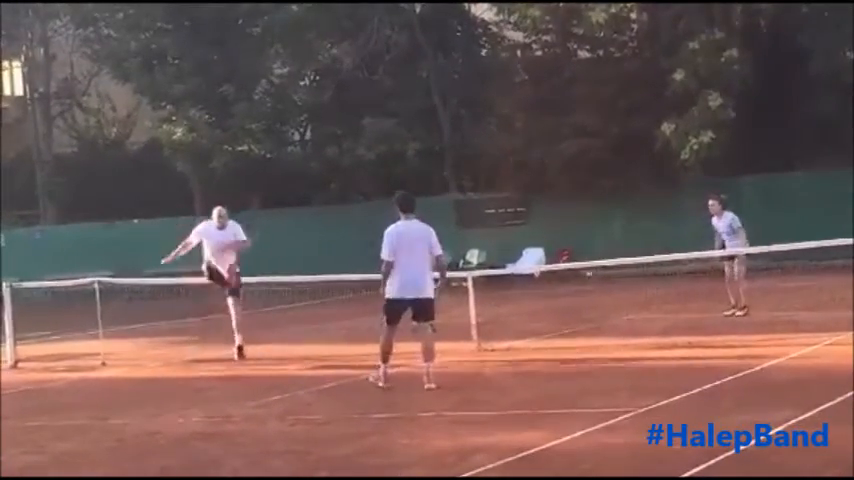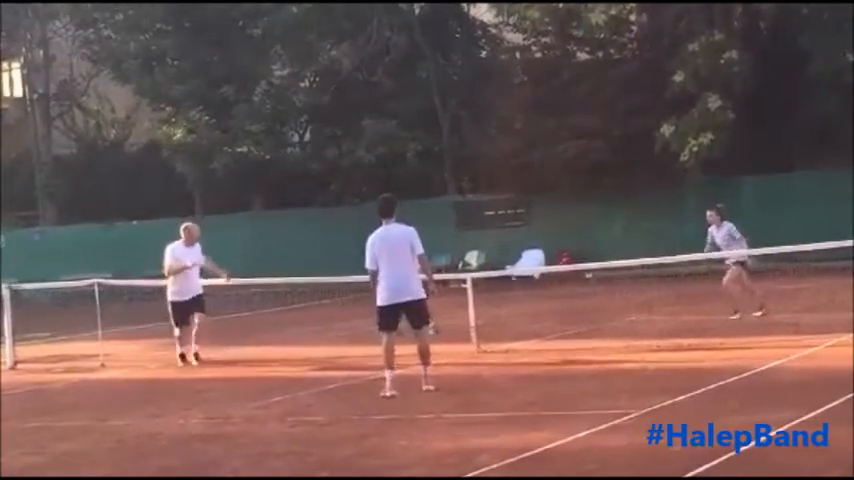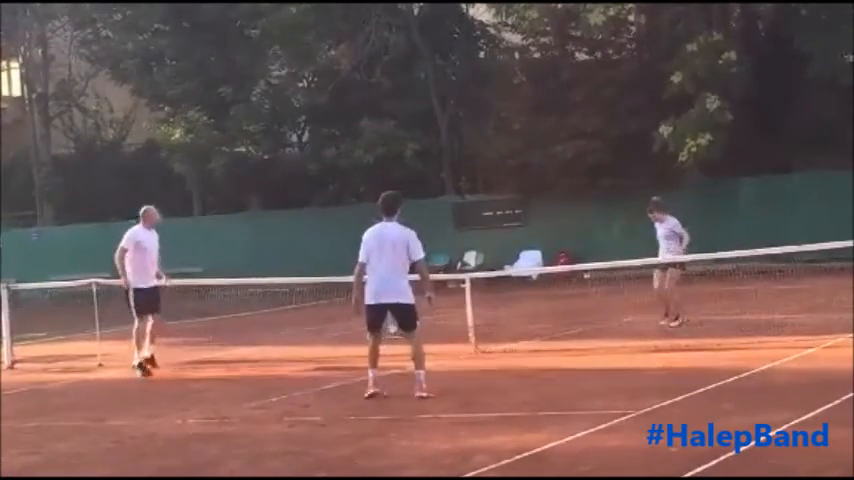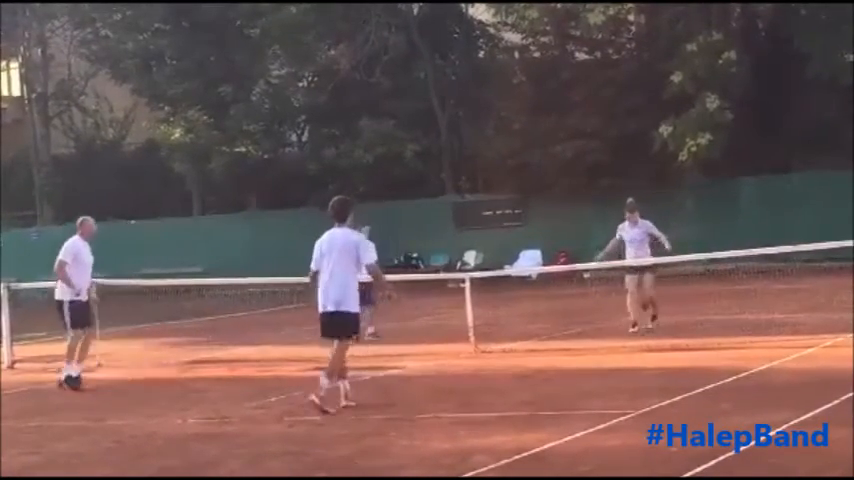
dt=0.7s
person 1, frame 1
left shoulder: (392, 231)
right shoulder: (427, 230)
left elbow: (388, 263)
right elbow: (439, 259)
left wrist: (383, 285)
right wrist: (442, 279)
left hip: (397, 290)
right hip: (423, 289)
left knee: (389, 330)
right knee: (425, 330)
left ankle: (382, 374)
right ankle: (428, 376)
person 1, frame 2
left shoulder: (373, 239)
right shoulder: (409, 231)
left elbow: (372, 272)
right elbow: (422, 259)
left wrist: (376, 288)
right wrist: (431, 281)
left hip: (387, 295)
right hip: (413, 292)
left knee: (388, 337)
right knee: (421, 334)
left ankle: (389, 385)
right ankle: (427, 380)
person 1, frame 3
left shoulder: (370, 234)
right shoulder: (407, 234)
left elbow: (361, 266)
right elbow: (420, 264)
left wrist: (356, 293)
right wrist: (428, 289)
left hip: (373, 295)
right hip: (400, 295)
left knee: (375, 339)
right knee: (413, 338)
left ankle: (372, 383)
right ankle: (421, 385)
person 1, frame 4
left shoulder: (322, 240)
right shoulder: (357, 238)
left elbow: (313, 274)
right elbow: (372, 268)
right wrist: (384, 288)
left hip: (326, 301)
right hip: (346, 302)
left knee: (339, 346)
right knee: (341, 347)
left ankle: (345, 394)
right ankle: (320, 392)
person 2, frame 1
left shoulder: (234, 226)
right shoulder: (204, 228)
left elbow: (245, 244)
right elbow: (187, 243)
left wrist: (230, 246)
right wrist: (172, 256)
left hip: (231, 270)
right hip: (212, 270)
left knee: (234, 304)
right knee: (212, 252)
left ankle: (238, 343)
right ankle: (227, 275)
person 2, frame 2
left shoulder: (196, 246)
right shoulder: (172, 249)
left elbow: (204, 261)
right elbow: (168, 272)
left wrist: (220, 272)
right wrist: (187, 266)
left hip: (195, 292)
right hip: (177, 295)
left knee: (199, 320)
right knee: (181, 328)
left ankle: (194, 350)
right ankle: (181, 352)
person 2, frame 3
left shoulder: (154, 234)
right shoulder: (134, 233)
right elbow: (119, 255)
left wrist: (160, 273)
right wrist: (124, 276)
left hip: (151, 284)
right hip: (136, 285)
left knee: (154, 318)
right knee: (141, 321)
left ankle: (148, 355)
right ankle: (138, 361)
person 2, frame 4
left shoulder: (85, 246)
right shoulder: (72, 245)
right elbow: (58, 269)
left wrist: (89, 291)
right wrist: (74, 288)
left hip: (81, 298)
right hip: (68, 298)
left knee: (87, 334)
right knee: (76, 335)
left ankle: (74, 373)
right ankle: (67, 376)
person 3, frame 1
left shoulder: (731, 217)
right shoulder: (714, 221)
left elbow: (742, 233)
right wrist: (717, 250)
left knee: (738, 278)
right knee: (729, 279)
left ankle: (743, 306)
right ankle: (734, 306)
person 3, frame 2
left shoulder: (729, 227)
right shoulder: (711, 230)
left elbow: (742, 241)
right elbow: (710, 245)
left hip: (739, 259)
right hip: (730, 260)
left knee: (726, 283)
right knee: (746, 286)
left ankle: (737, 310)
right ankle: (761, 307)
person 3, frame 3
left shoulder: (673, 222)
right shoulder: (657, 224)
left elbow: (686, 236)
left wrist: (681, 249)
right hip: (662, 259)
left knee: (669, 289)
right knee: (657, 288)
left ankle: (679, 316)
right ankle: (668, 313)
person 3, frame 4
left shoulder: (646, 225)
right shoulder: (621, 228)
left elbow: (661, 236)
right elbow: (615, 242)
left wrist: (666, 244)
right wrist: (603, 254)
left knee: (648, 294)
right knee: (632, 292)
left ankle: (654, 314)
right ankle: (634, 323)
